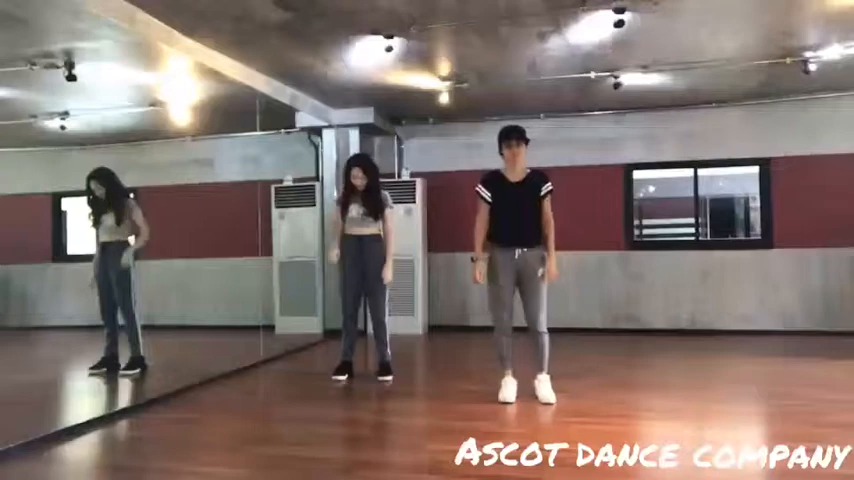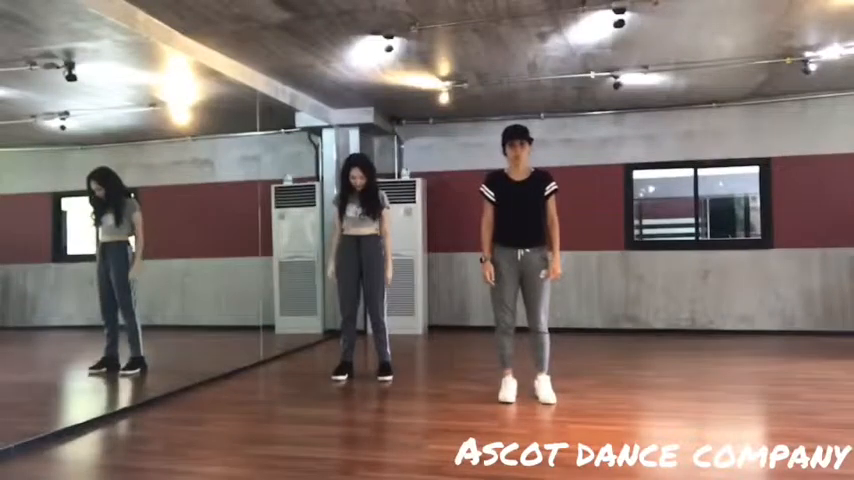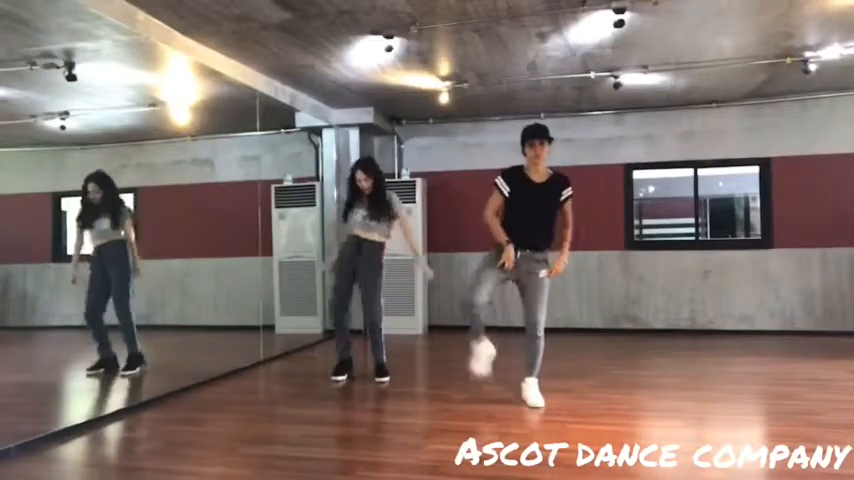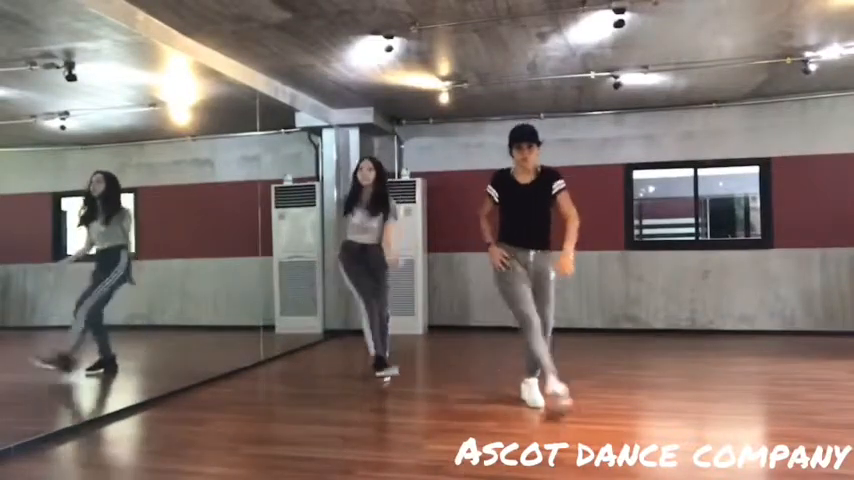
dt=0.7s
person 1, frame 1
left shoulder: (540, 180)
right shoulder: (490, 181)
left elbow: (547, 219)
right elbow: (482, 221)
left wrist: (551, 256)
right wrist: (478, 258)
left hip: (533, 255)
right hip: (500, 255)
left knee: (538, 321)
right knee: (502, 320)
left ankle: (542, 377)
right ankle: (508, 378)
person 1, frame 2
left shoulder: (543, 179)
right shoulder: (494, 181)
left elbow: (552, 219)
right elbow: (487, 222)
left wrist: (556, 256)
right wrist: (486, 259)
left hip: (536, 255)
right hip: (504, 255)
left knee: (539, 321)
right knee: (504, 320)
left ankle: (542, 378)
right ankle: (508, 378)
person 1, frame 3
left shoulder: (562, 184)
right shoulder: (508, 177)
left elbow: (568, 222)
right elbow: (489, 213)
left wrist: (563, 255)
right wrist: (506, 244)
left hip: (538, 258)
right hip: (505, 253)
left knee: (535, 324)
right knee: (476, 300)
left ankle: (530, 382)
right ankle: (481, 344)
person 1, frame 4
left shoulder: (551, 178)
right shoulder: (500, 180)
left elbow: (572, 217)
right elbow: (484, 216)
left wrist: (568, 251)
right wrist: (491, 246)
left hip: (541, 258)
right hip: (509, 256)
left knee: (543, 325)
right knee: (528, 316)
left ankle: (530, 382)
right ankle: (552, 377)
person 2, frame 1
left shoulder: (382, 197)
right shoulder: (344, 198)
left elbow: (388, 231)
right elbow: (339, 227)
left wrist: (389, 262)
right wrist: (335, 246)
left hip: (373, 248)
right hip: (350, 249)
left knee: (378, 309)
right knee: (349, 308)
left ankle: (385, 361)
right ankle: (346, 361)
person 2, frame 2
left shoulder: (378, 197)
right shoulder: (342, 198)
left elbow: (386, 232)
right elbow: (338, 229)
left wrist: (388, 264)
right wrist: (333, 260)
left hip: (371, 248)
right hip: (347, 250)
left knee: (376, 308)
right knee: (347, 309)
left ankle: (384, 361)
right ankle: (346, 361)
person 2, frame 3
left shoulder: (389, 200)
right shoulder: (354, 200)
left elbow: (407, 231)
left wrist: (421, 260)
right wrist: (338, 258)
left hip: (371, 254)
right hip: (351, 251)
left knee: (371, 313)
right knee: (338, 307)
left ankle: (380, 363)
right ankle: (345, 362)
person 2, frame 4
left shoulder: (386, 203)
right shoulder: (351, 199)
left elbow: (388, 235)
left wrist: (390, 252)
right wrist: (344, 253)
left hip: (374, 255)
right hip: (351, 253)
left knee: (381, 310)
right knee: (368, 301)
left ankle: (382, 359)
right ankle: (377, 357)
person 3, frame 1
left shoulder: (127, 205)
right shoulder: (100, 207)
left elbow: (144, 233)
right elbow: (99, 238)
left wrist: (130, 251)
right wrist: (95, 265)
left hip: (119, 255)
right hip: (103, 256)
left knee: (126, 307)
right knee: (107, 309)
left ankle: (137, 358)
right ankle: (110, 357)
person 3, frame 2
left shoulder: (128, 204)
right shoulder: (101, 208)
left elbow: (140, 235)
right elbow: (101, 236)
left wrist: (136, 264)
right wrist: (98, 260)
left hip: (120, 254)
right hip: (103, 256)
left knee: (126, 307)
right knee: (107, 310)
left ankle: (137, 358)
right ankle: (110, 357)
person 3, frame 3
left shoulder: (120, 210)
right shoulder: (86, 213)
left elbow: (130, 237)
right elbow: (79, 241)
left wrist: (136, 261)
right wrist: (74, 266)
left hip: (119, 255)
right hip: (98, 259)
left knee: (121, 306)
right knee: (92, 311)
left ankle: (135, 356)
right ankle: (107, 357)
person 3, frame 4
left shoulder: (121, 212)
right shoulder: (91, 214)
left elbow: (126, 241)
right elbow: (89, 245)
left wrist: (128, 268)
right wrist: (70, 259)
left hip: (117, 261)
right hip: (103, 263)
left knee: (85, 306)
right knee: (92, 310)
left ankle: (68, 356)
right ankle: (107, 359)
